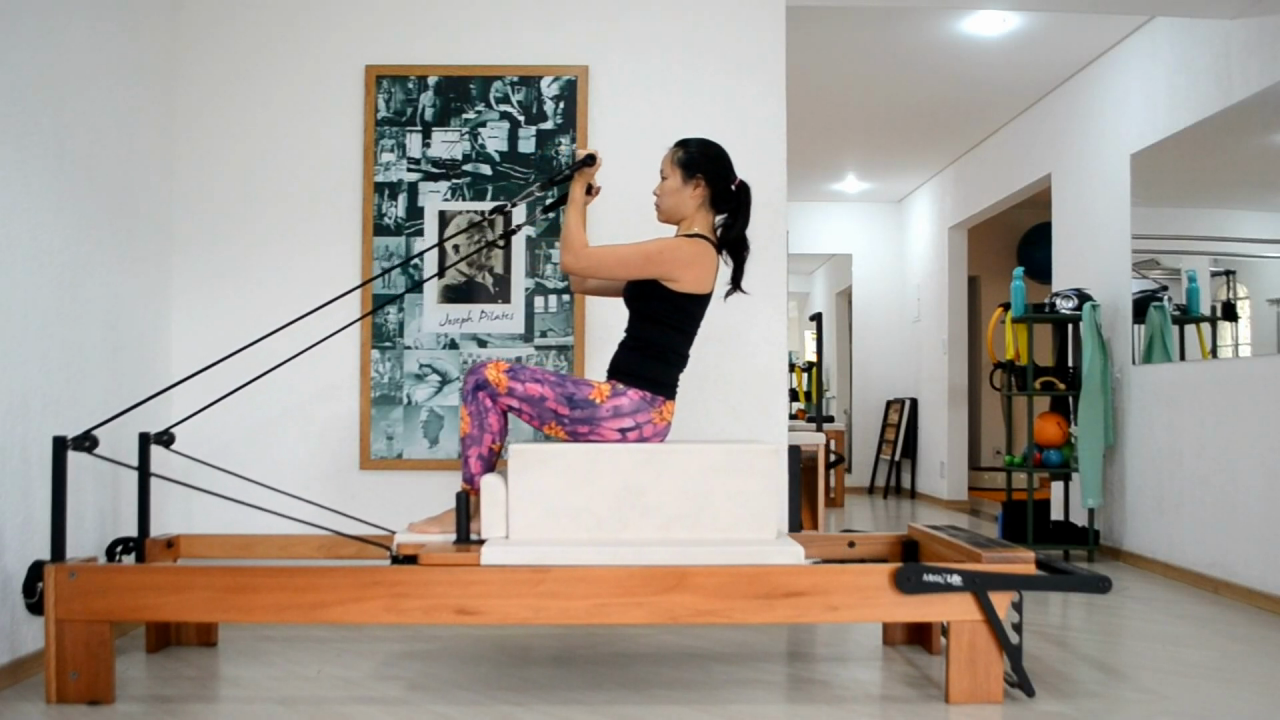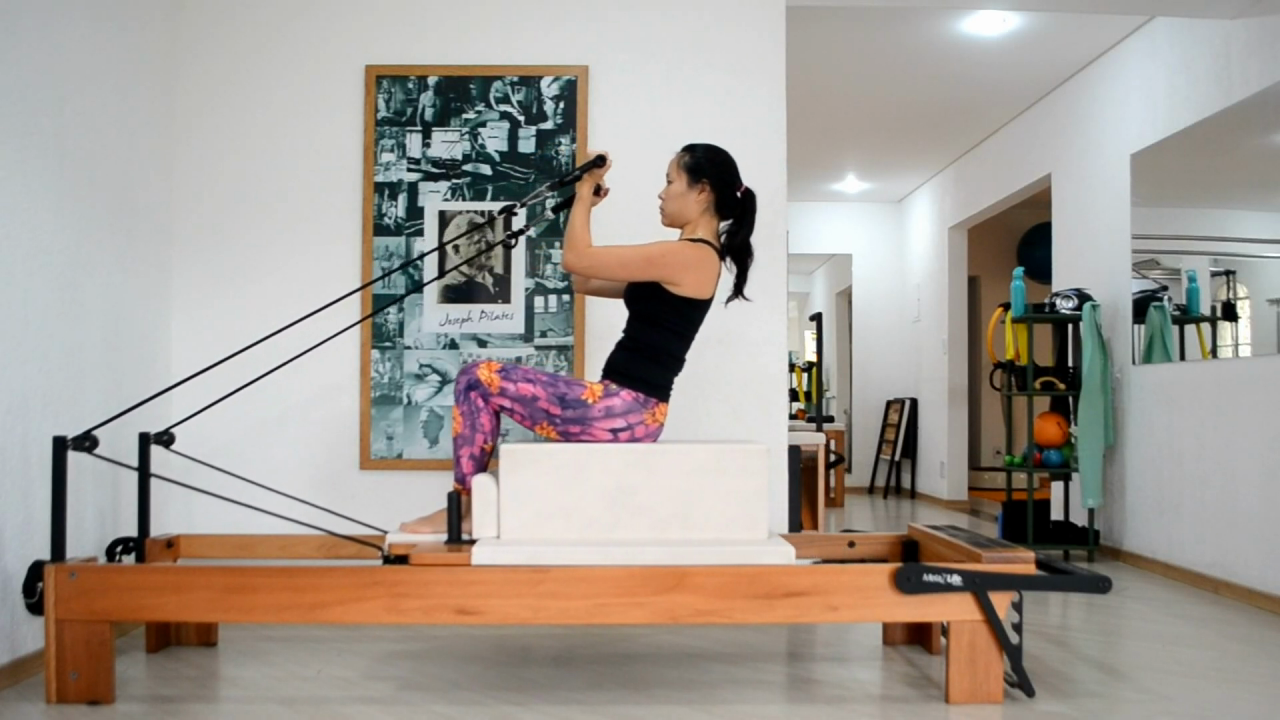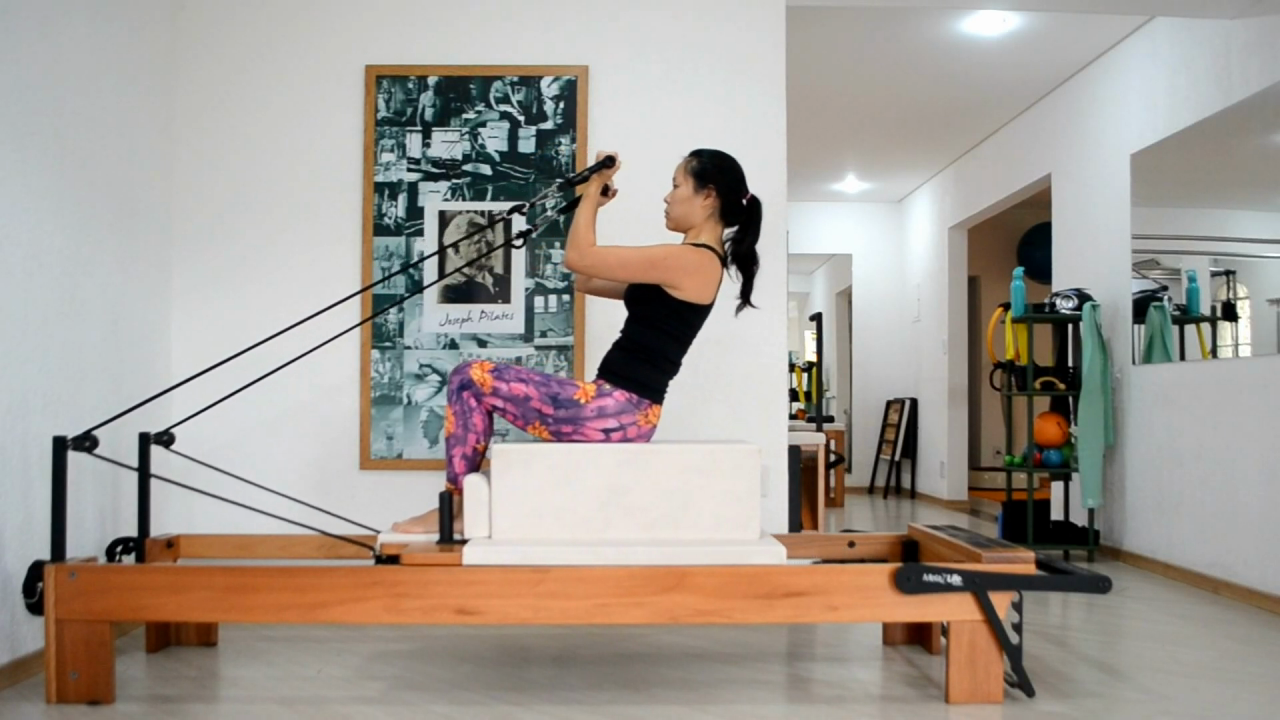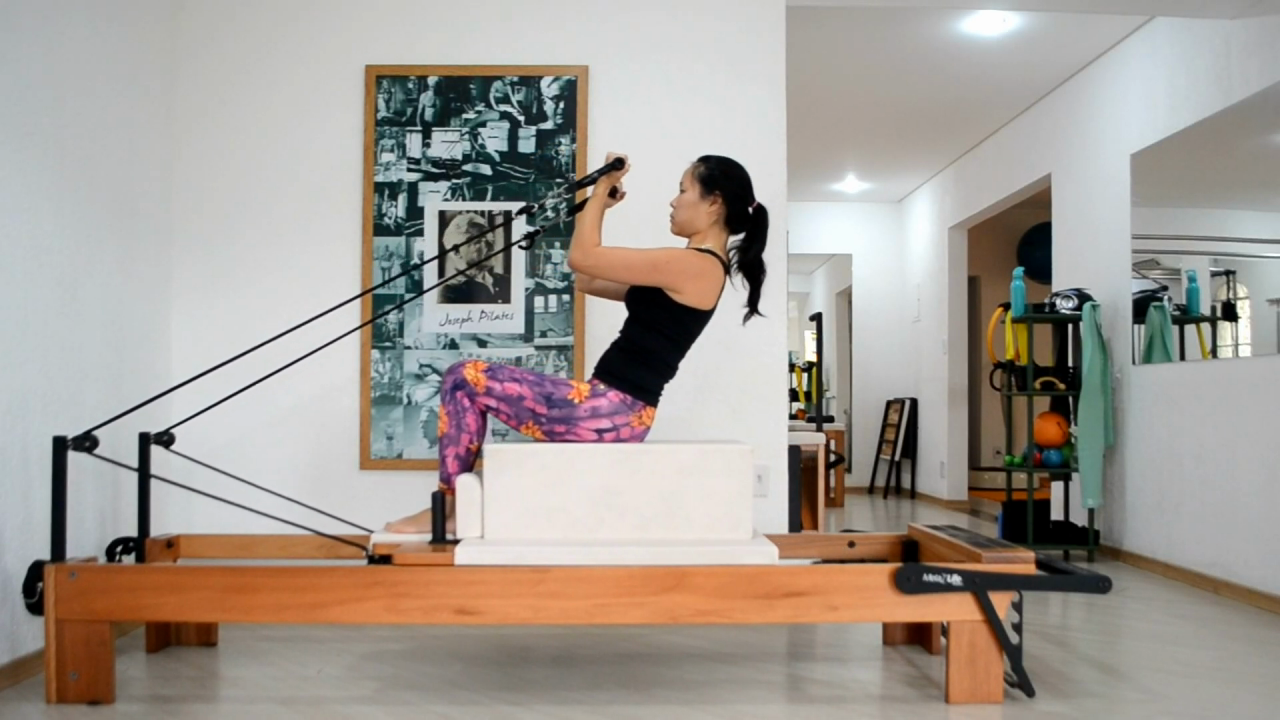
dt=0.3s
person 1, frame 1
left shoulder: (686, 252)
right shoulder: (685, 255)
left elbow: (575, 261)
right elbow: (583, 281)
left wrist: (578, 187)
right wrist: (577, 203)
left hip: (632, 411)
right hip: (634, 408)
left knee: (486, 378)
right knee: (496, 382)
left ankle: (472, 509)
right ankle: (478, 507)
person 1, frame 2
left shoulder: (688, 256)
right shoulder: (689, 258)
left elbow: (576, 259)
right elbow: (586, 281)
left wrist: (585, 189)
right wrist: (585, 203)
left hip: (624, 410)
right hip: (627, 408)
left knee: (477, 379)
right knee: (486, 383)
left ankle: (464, 508)
right ankle: (470, 505)
person 1, frame 3
left shoulder: (690, 260)
right shoulder: (689, 265)
left elbow: (578, 258)
right elbow: (586, 280)
left wrist: (592, 188)
right wrist: (591, 203)
left hip: (618, 411)
right hip: (622, 409)
left knee: (471, 379)
right knee: (483, 382)
left ankle: (456, 508)
right ankle: (463, 505)
person 1, frame 4
left shoulder: (695, 265)
right shoulder: (690, 268)
left elbow: (581, 258)
right elbow: (589, 280)
left wrist: (601, 189)
right wrist: (600, 205)
left hip: (611, 410)
right hip: (615, 408)
left knee: (465, 379)
right knee: (474, 381)
left ankle: (449, 508)
right ankle: (459, 505)
